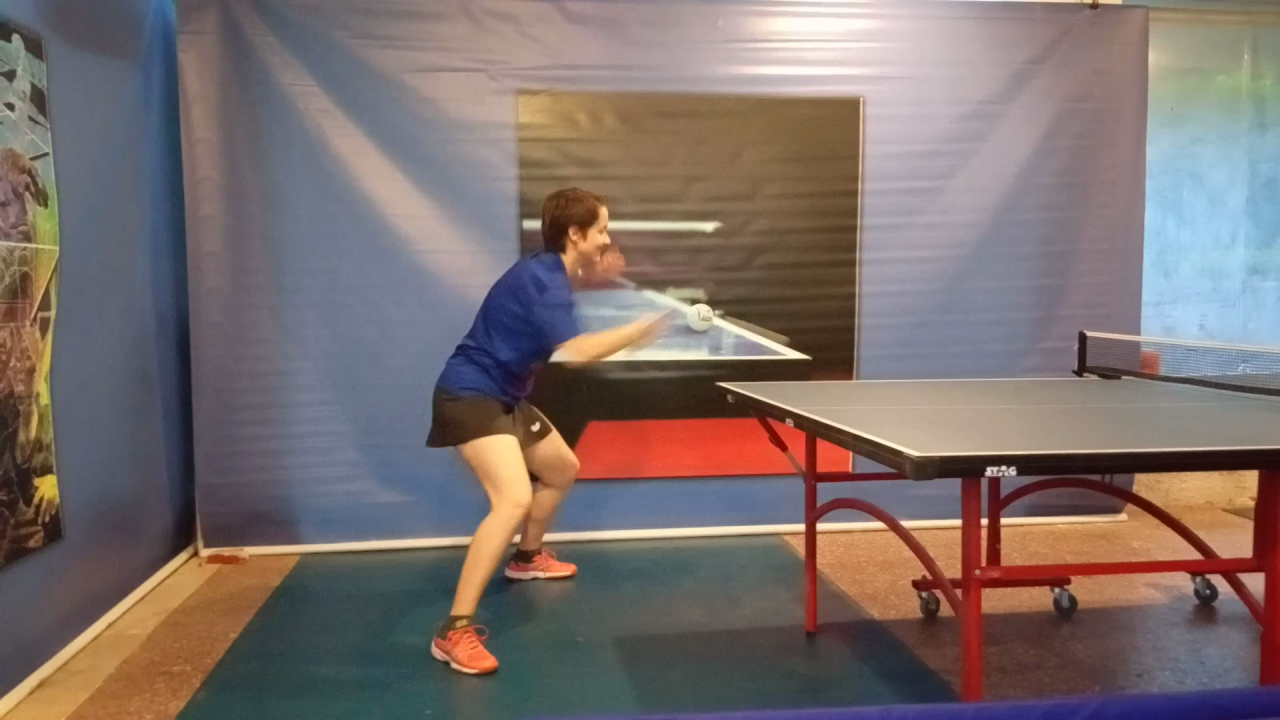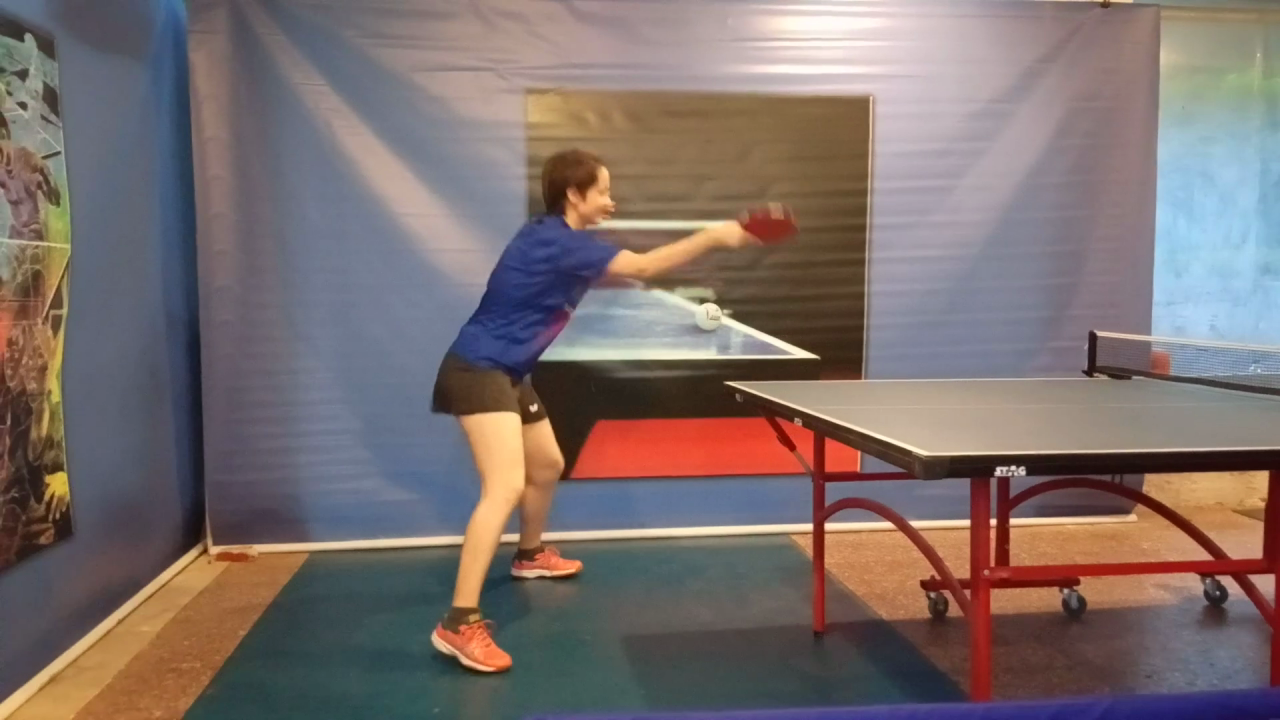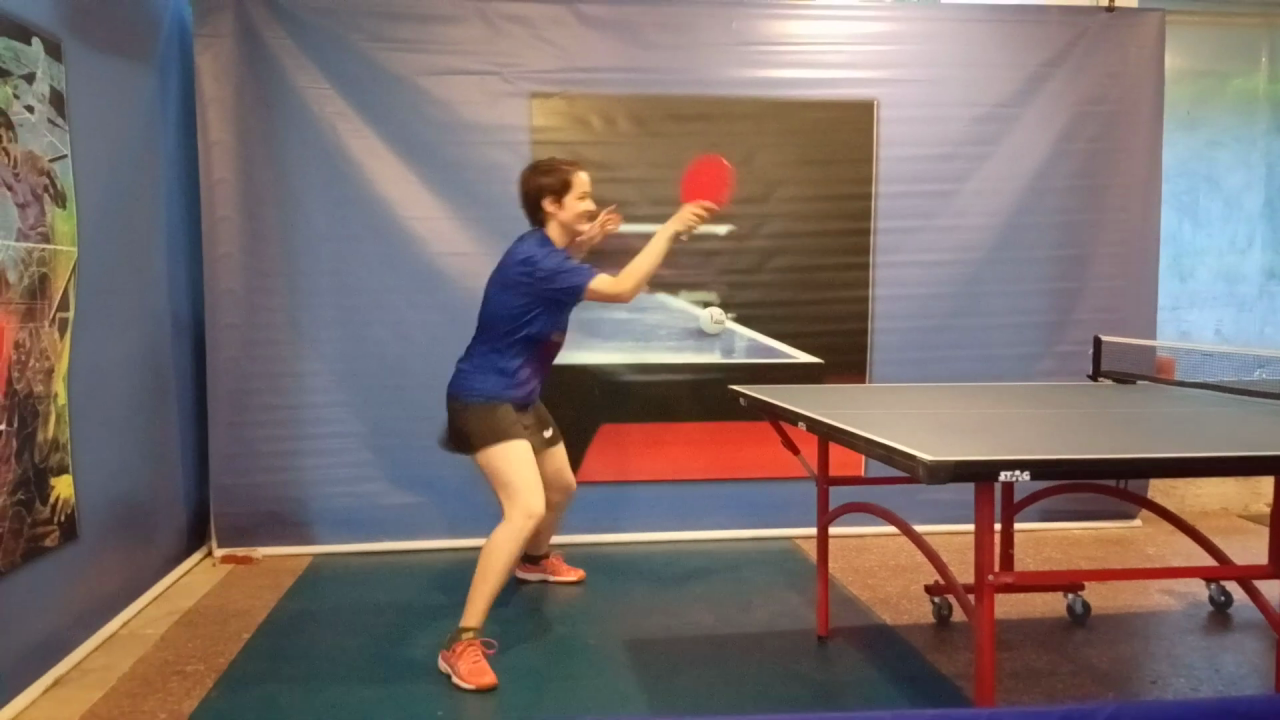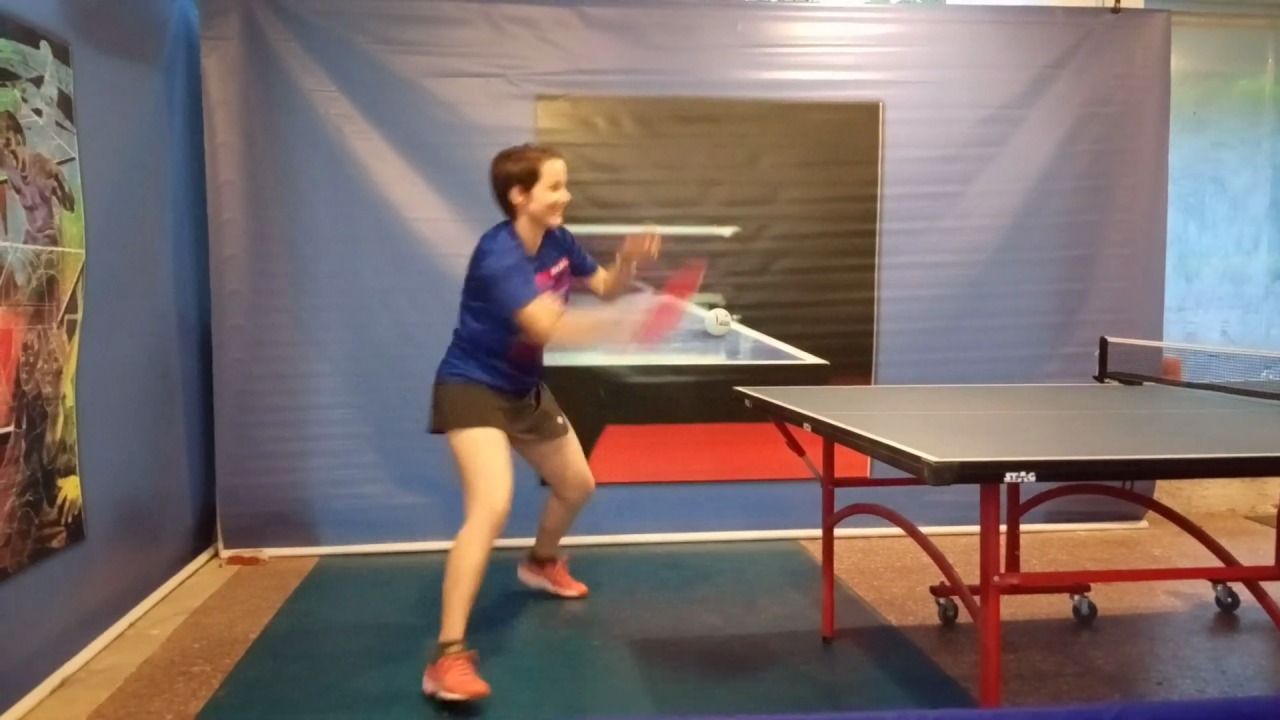
dt=0.2s
person 1, frame 1
left shoulder: (551, 272)
right shoulder: (543, 282)
right elbow: (579, 351)
left wrist: (593, 276)
right wrist: (637, 331)
left hip: (502, 396)
right hip: (470, 397)
left knee: (562, 467)
right knee: (514, 500)
left ankle: (527, 557)
right ankle: (455, 631)
person 1, frame 2
left shoulder: (550, 235)
right shoulder: (558, 243)
right elbow: (644, 268)
left wrist: (594, 244)
right wrist: (711, 237)
left hip: (504, 370)
right hip: (479, 370)
left knee: (547, 467)
right knee: (504, 488)
left ankle: (530, 553)
right ankle: (460, 623)
person 1, frame 3
left shoulder: (547, 252)
right shoulder: (535, 259)
left elbow: (565, 278)
right elbow: (620, 289)
left wrist: (588, 245)
right wrist: (671, 228)
left hip: (518, 397)
right hip: (486, 401)
left knee: (560, 486)
right knee: (525, 512)
left ankle: (534, 560)
right ankle: (462, 641)
person 1, frame 4
left shoulder: (558, 240)
right shoulder: (498, 256)
left elbow: (603, 286)
right elbow: (547, 327)
left wrist: (629, 259)
right wrist: (624, 324)
left hip: (525, 389)
right hip: (472, 389)
left knee: (578, 486)
right knee: (491, 505)
left ankle: (542, 562)
right ankle: (449, 654)
